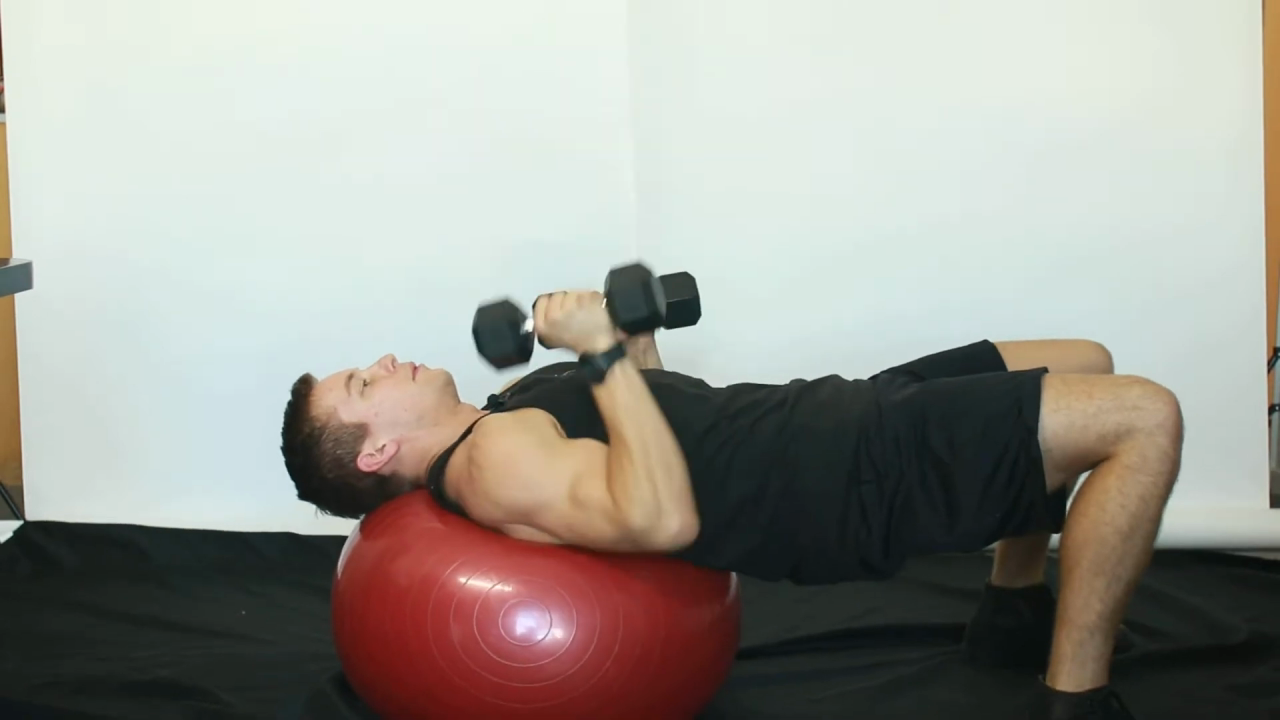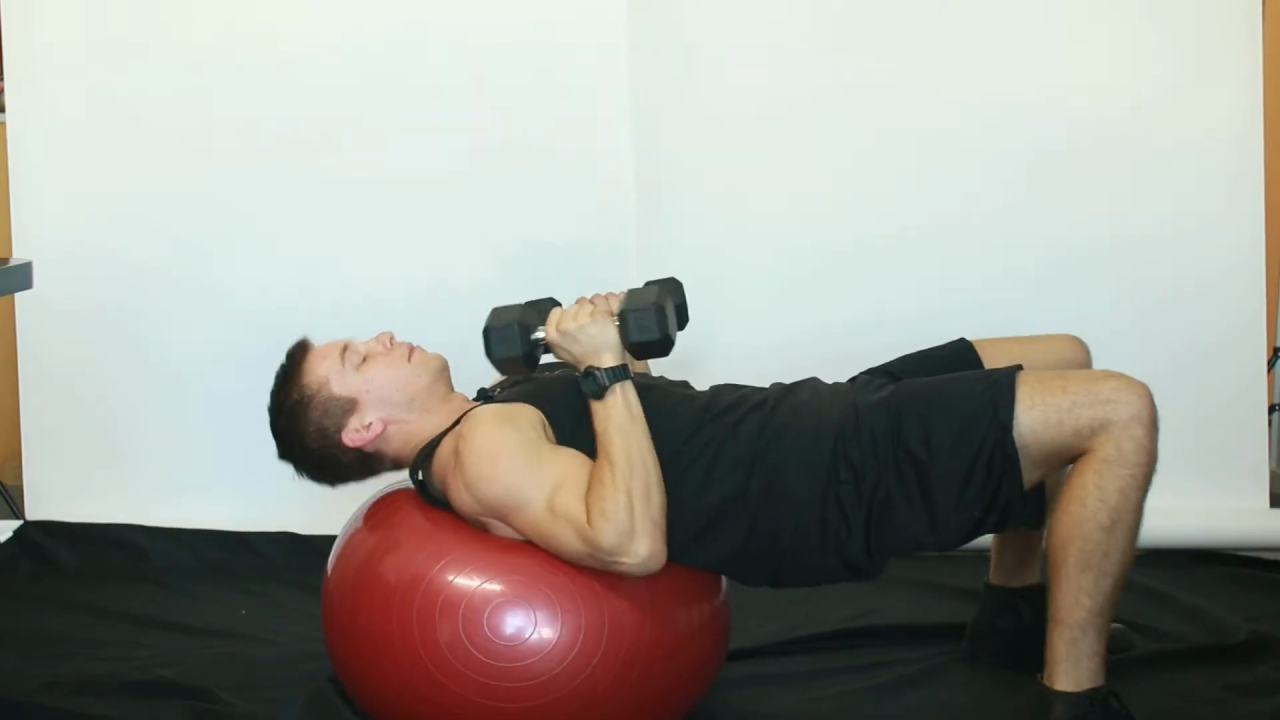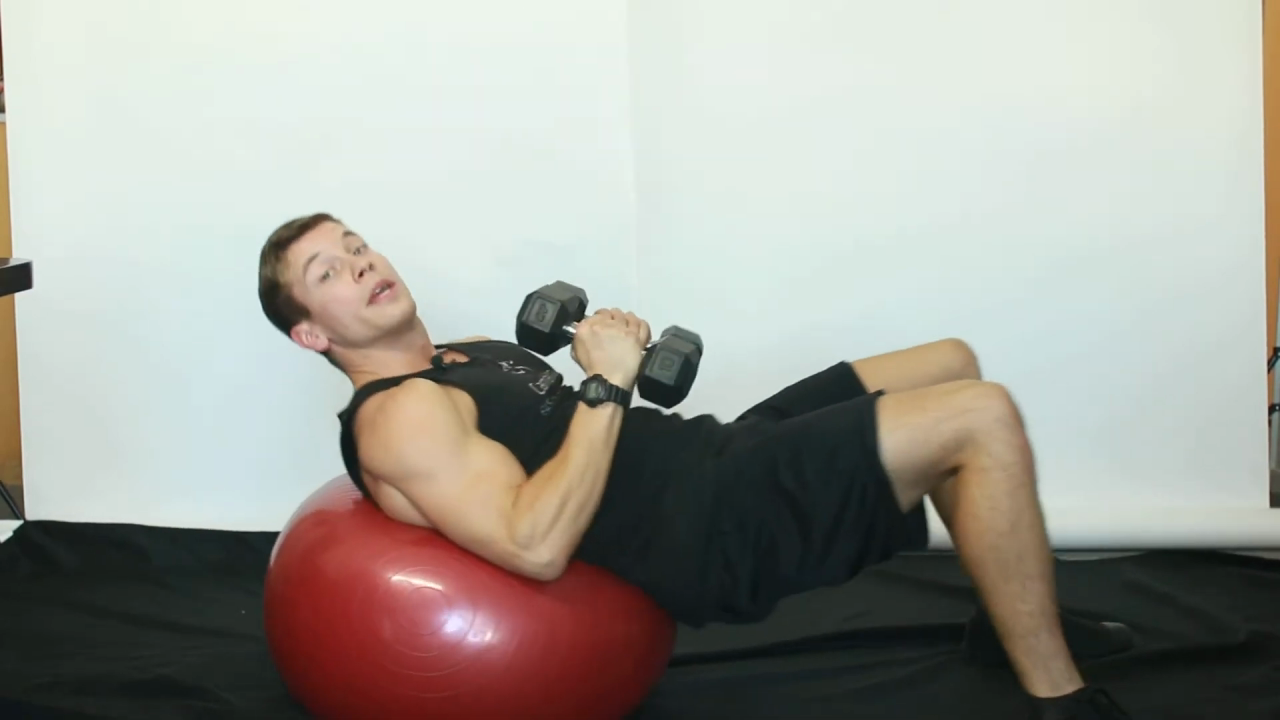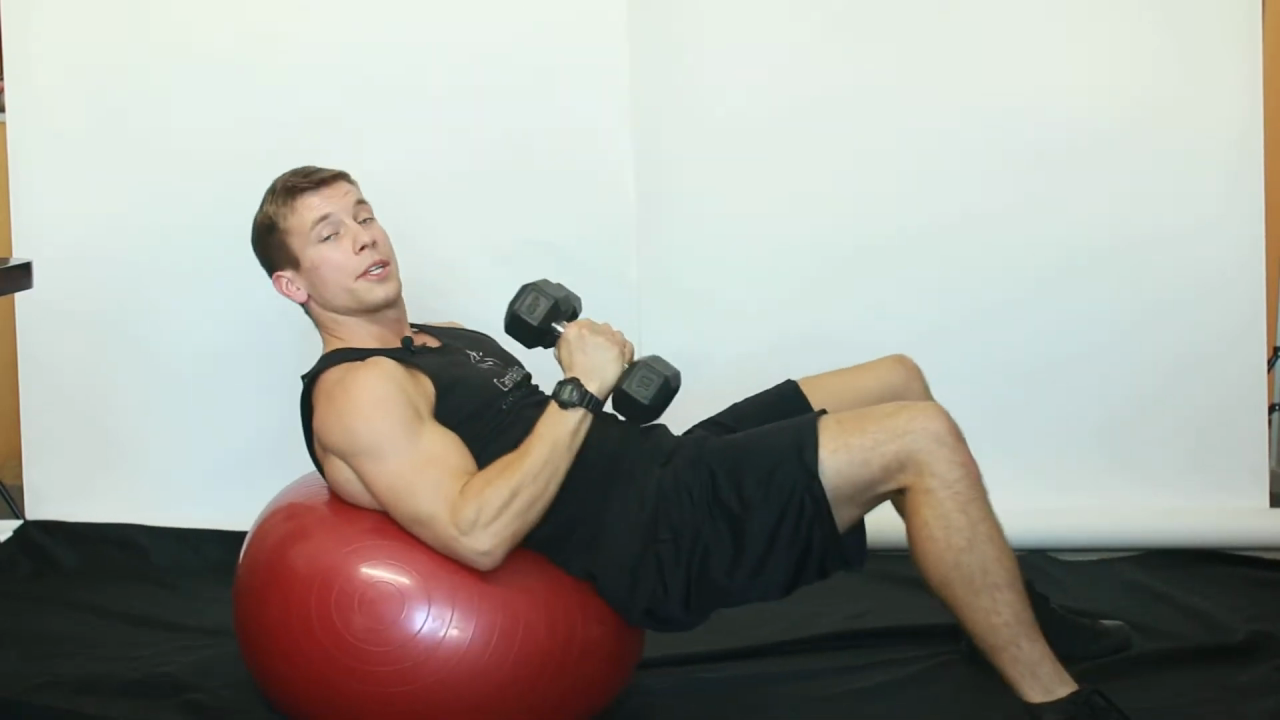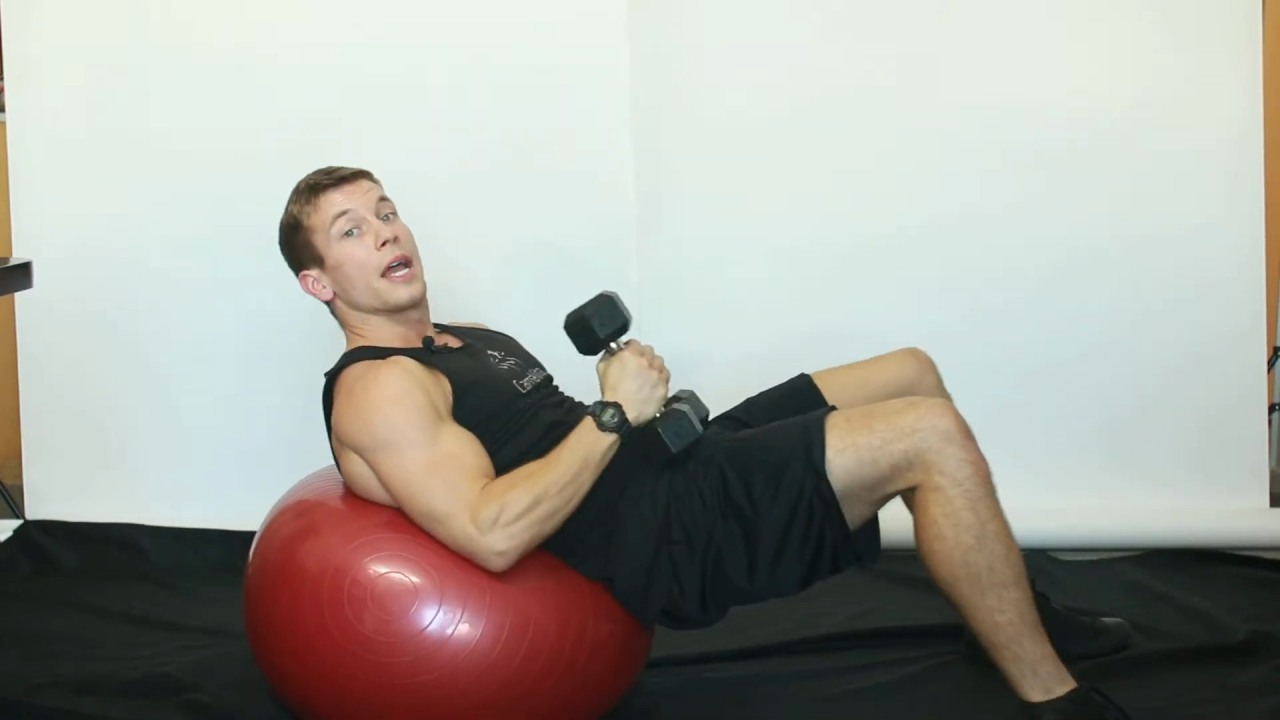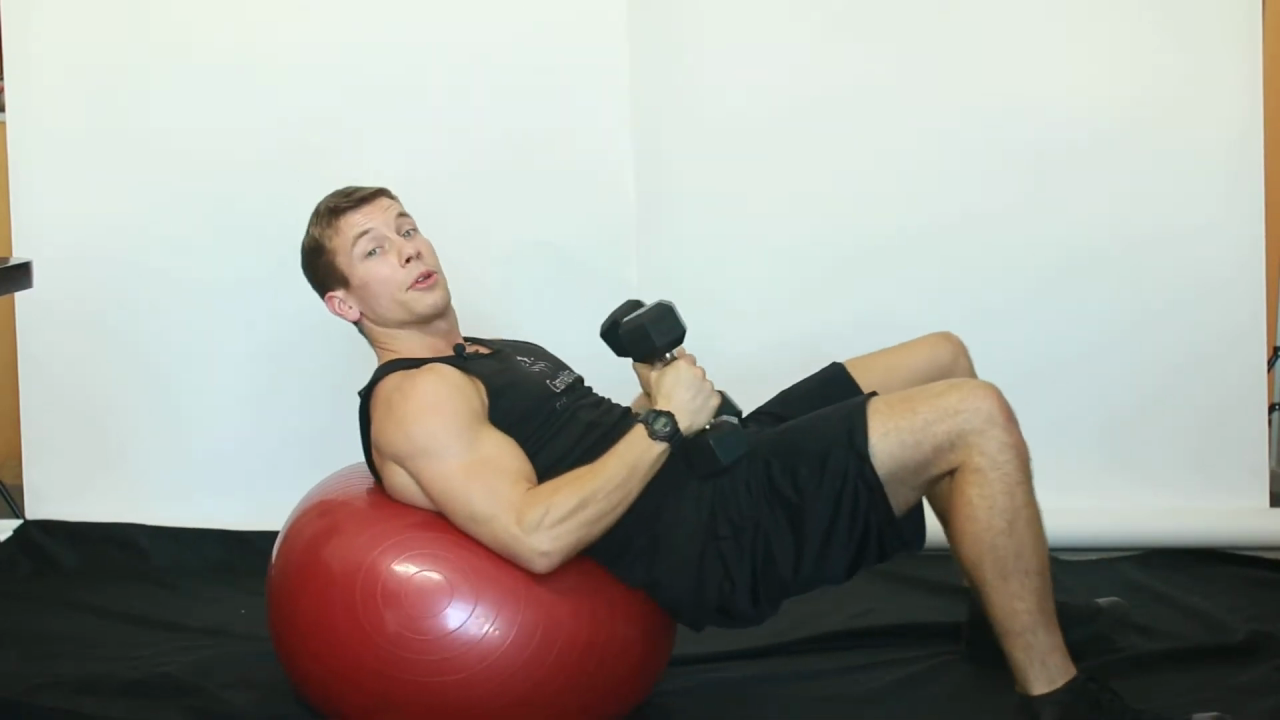
dt=0.4s
person 1, frame 1
left shoulder: (501, 425)
right shoulder: (492, 467)
right elbow: (667, 518)
left wrist: (622, 343)
right wrist: (601, 350)
left hip: (834, 426)
right hip: (846, 484)
left knee: (1086, 366)
right knee: (1144, 417)
left ankle: (1013, 613)
person 1, frame 2
left shoulder: (490, 414)
right shoulder: (476, 455)
right elbow: (632, 542)
left wrist: (608, 345)
right wrist: (607, 365)
left hip: (810, 425)
right hip: (820, 486)
left knee: (1061, 360)
right knee: (1117, 408)
left ankle: (1014, 616)
person 1, frame 3
left shoulder: (460, 358)
right shoulder: (397, 419)
right elbow: (537, 544)
left wrist: (613, 367)
right wrist: (605, 388)
left hip: (711, 462)
right hip: (715, 533)
left knee: (948, 364)
right knee: (982, 416)
left ankle: (1015, 617)
person 1, frame 4
left shoulder: (430, 341)
right shoulder: (356, 392)
right elbow: (478, 533)
left wrist: (594, 372)
right wrist: (577, 390)
left hip: (664, 473)
right hip: (655, 535)
left knee: (896, 381)
right knee: (922, 443)
left ankle: (1010, 609)
person 1, frame 5
left shoulder: (461, 342)
right shoulder: (377, 390)
right elbow: (494, 533)
left wrist: (626, 391)
right wrist: (614, 415)
left hip: (677, 476)
right hip: (667, 534)
left knee: (910, 374)
right knee: (932, 434)
left ankle: (1013, 608)
person 1, frame 6
left shoulder: (483, 355)
right shoulder: (415, 399)
right elbow: (539, 535)
left wrist: (650, 400)
right wrist: (661, 423)
left hip: (716, 472)
right hip: (710, 532)
left knee: (943, 358)
right knee: (976, 417)
left ankle: (1004, 608)
